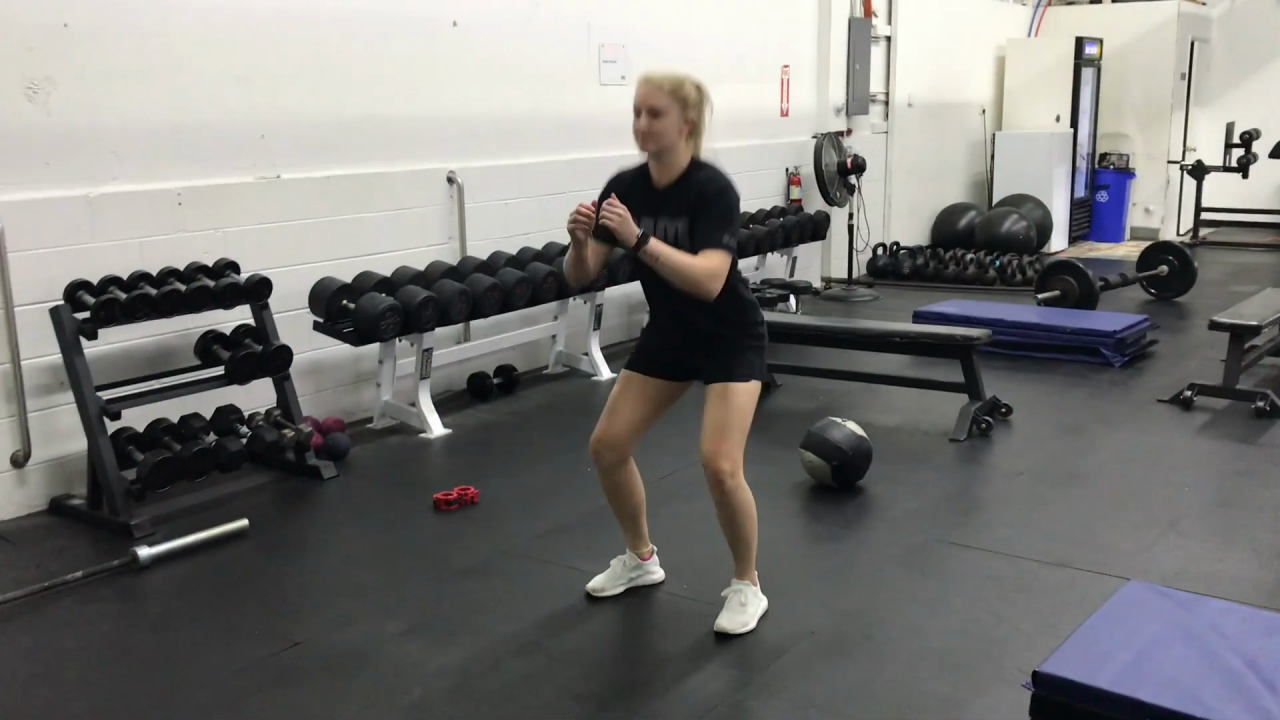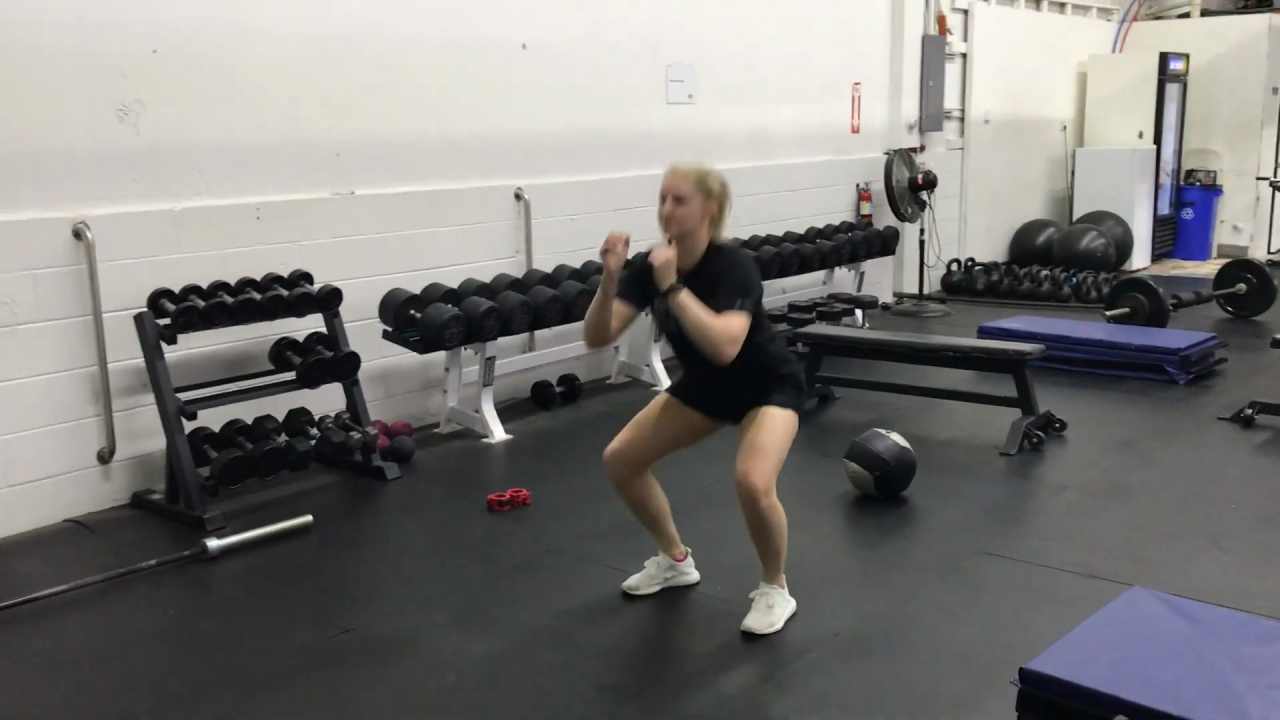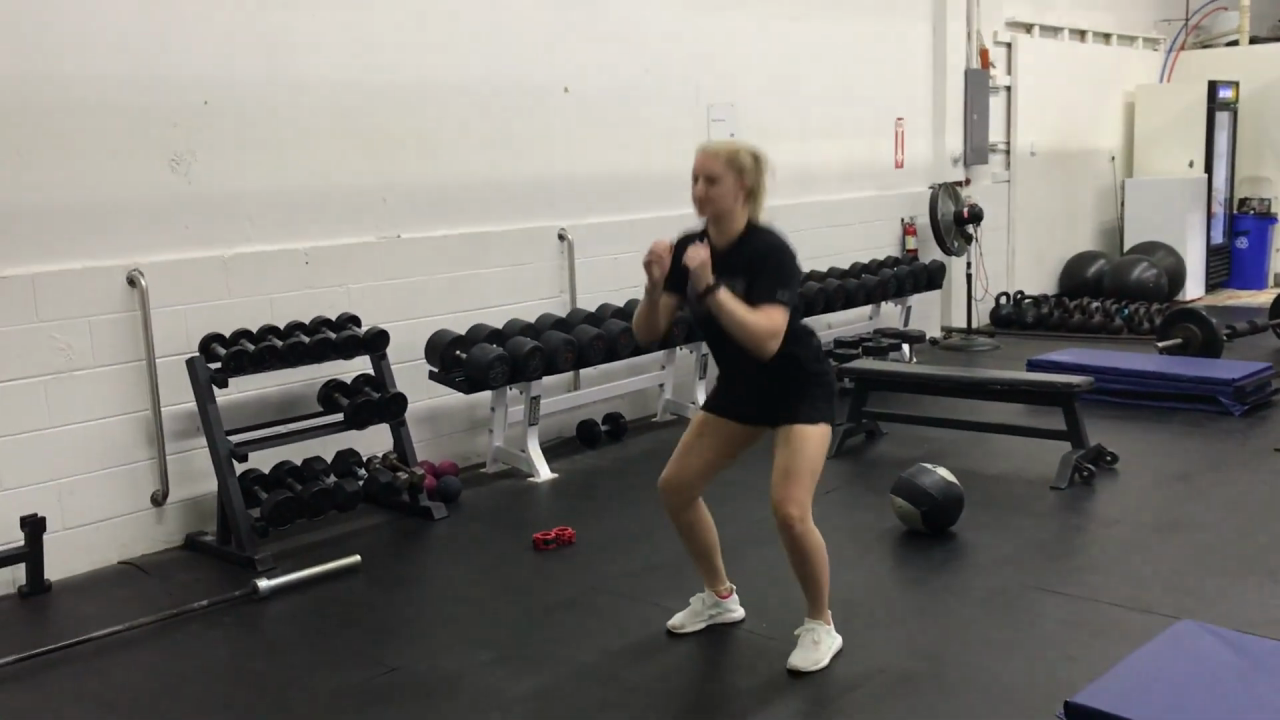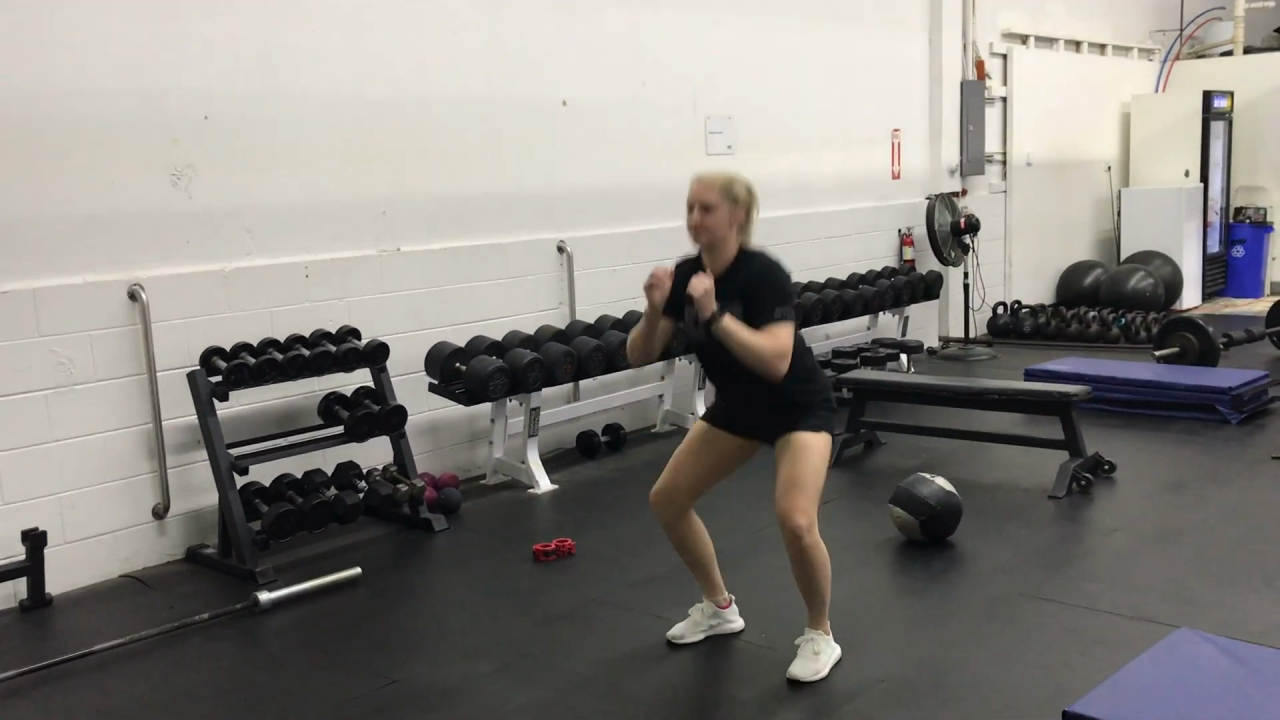
dt=1s
person 1, frame 1
left shoulder: (713, 188)
right shoulder: (624, 187)
left elbow: (707, 283)
right elbow: (580, 275)
left wrist: (636, 239)
right wrist: (581, 237)
left hip: (731, 342)
right hip: (667, 337)
left knee: (719, 465)
right knee: (607, 448)
left ankle: (747, 585)
right ankle: (640, 559)
person 1, frame 2
left shoulder: (733, 267)
right shoulder: (652, 263)
left elbow: (725, 346)
right elbow: (598, 338)
left wrist: (672, 288)
right wrist: (611, 279)
left hip: (768, 386)
right hip: (703, 385)
left knee: (751, 483)
right knee: (619, 460)
left ankle: (775, 590)
right ankle: (674, 559)
person 1, frame 3
left shoulder: (770, 251)
right shoulder: (687, 250)
left elbow: (765, 341)
right elbow: (648, 333)
left wrist: (710, 285)
right wrist: (655, 283)
left hip: (802, 391)
right hip: (738, 387)
left knee: (789, 510)
right knee: (674, 488)
left ankle: (821, 625)
right ankle: (720, 597)
person 1, frame 4
left shoulder: (765, 276)
right shoulder: (685, 273)
left elbow: (777, 360)
right elbow: (639, 355)
left wrist: (715, 314)
right wrist: (655, 309)
left hip: (799, 407)
right hip: (734, 407)
left knee: (795, 520)
right knee: (666, 500)
left ankle: (820, 636)
right ankle: (718, 606)
